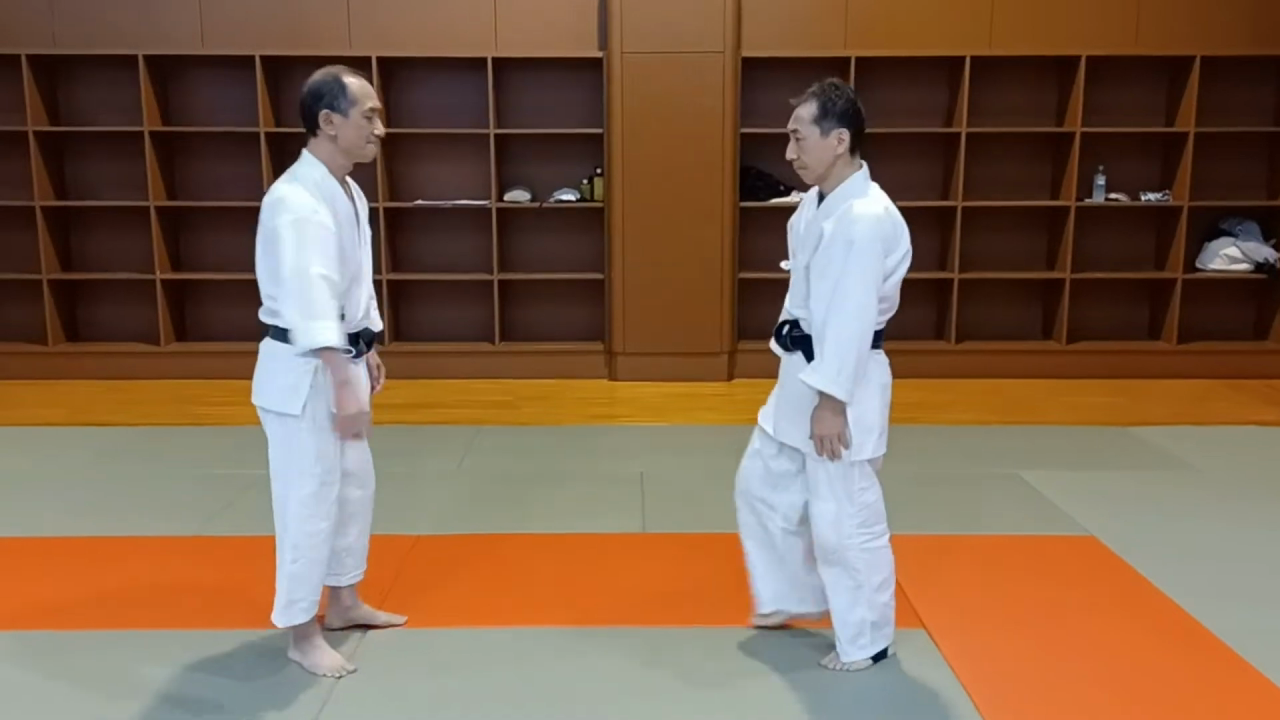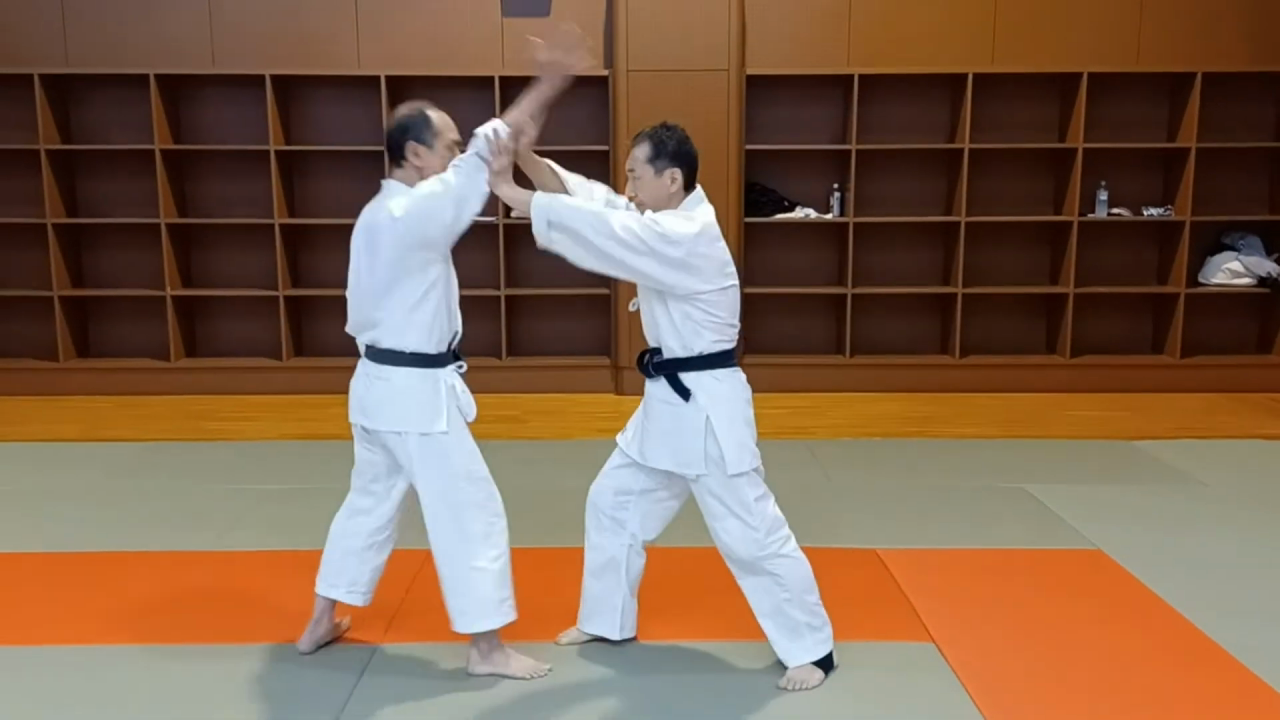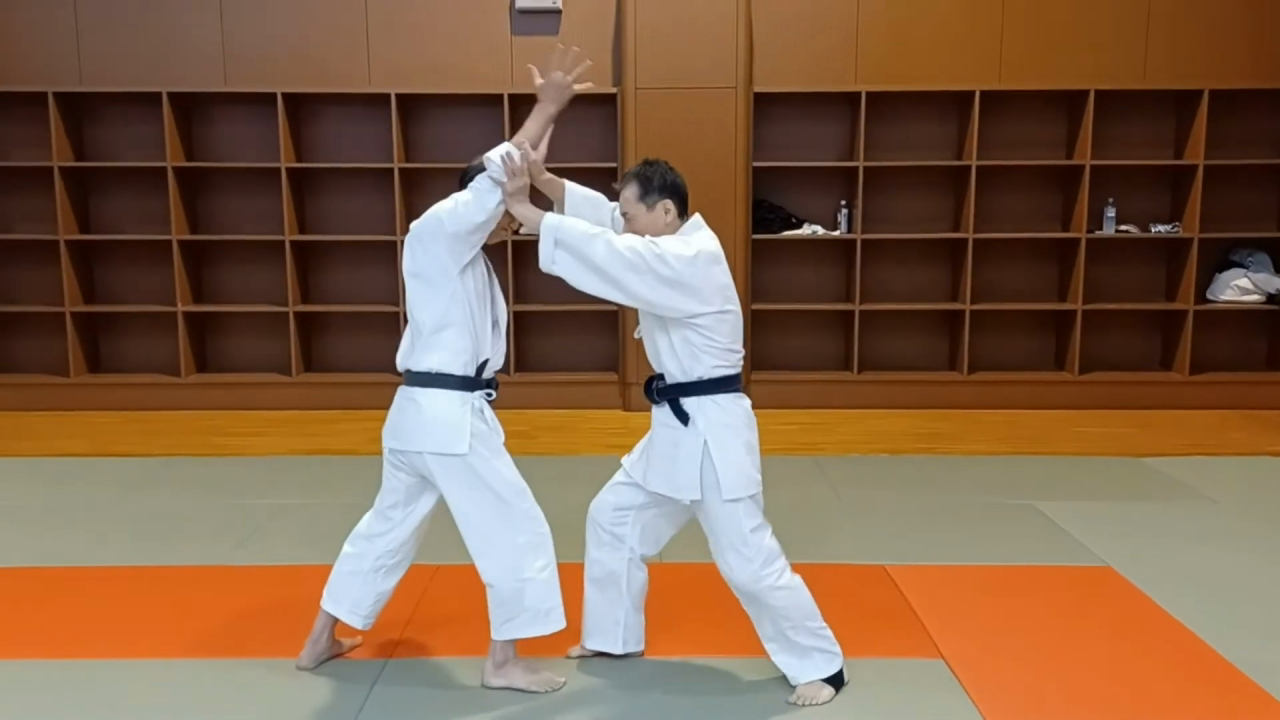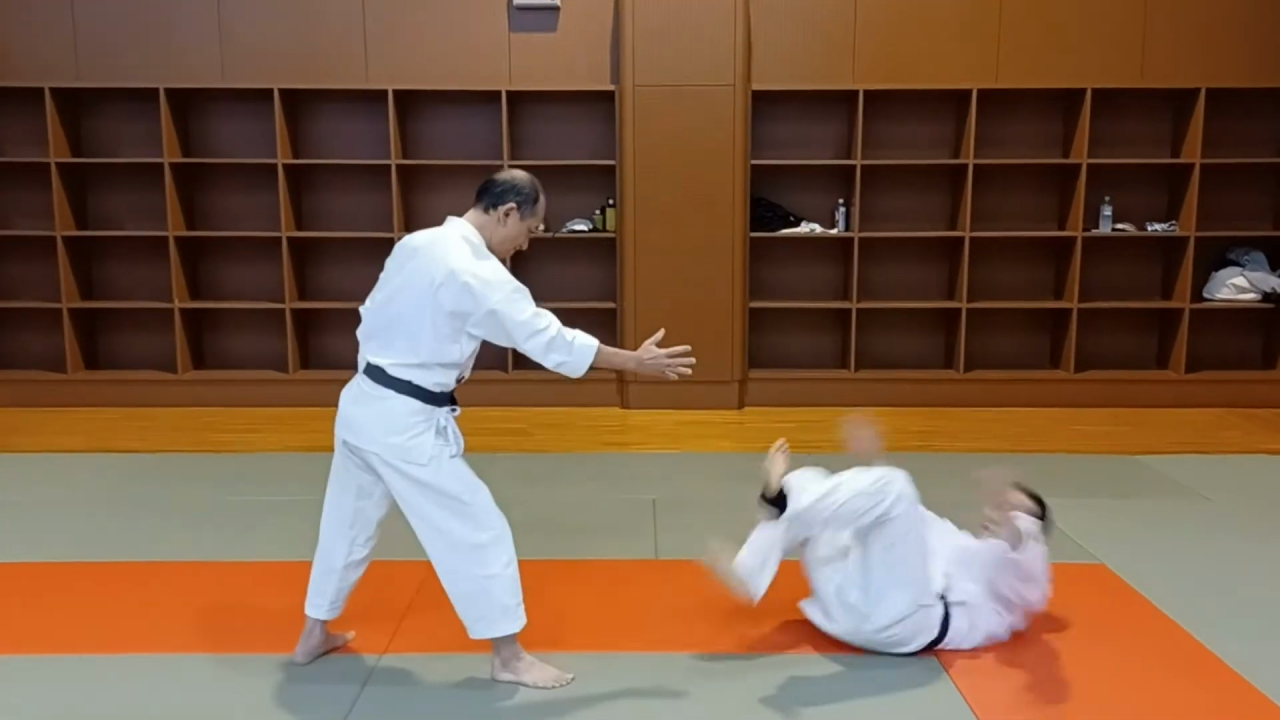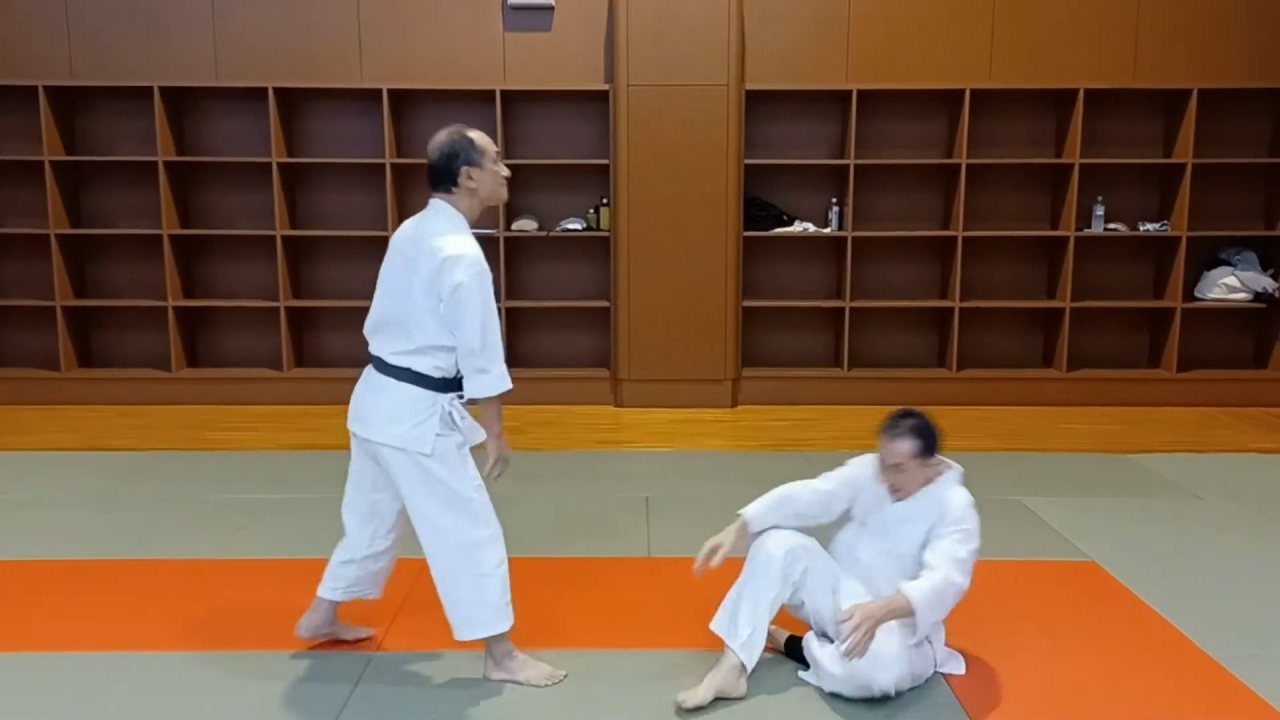
dt=1s
person 1, frame 1
left shoulder: (347, 192)
right shoulder: (295, 199)
right elbow: (308, 302)
left wrist: (370, 359)
right wrist: (344, 387)
left hip: (337, 368)
right hip: (300, 375)
left knee: (352, 486)
right knee: (308, 502)
left ankle: (342, 601)
right ankle: (302, 631)
person 1, frame 2
left shoulder: (376, 215)
right shoulder: (420, 210)
right elbow: (482, 160)
right wrist: (545, 85)
left hip: (376, 382)
right hip: (419, 392)
left knee: (369, 502)
right knee: (470, 512)
left ankle: (320, 623)
right ankle: (486, 645)
person 1, frame 3
left shoulder: (461, 253)
right shoulder: (436, 231)
right elbow: (496, 182)
right wrist: (547, 108)
left hip: (419, 411)
right hip: (450, 418)
left knee: (388, 525)
right knee: (516, 529)
left ankle: (322, 640)
right ankle: (503, 661)
person 1, frame 4
left shoulder: (416, 243)
right shoulder: (478, 275)
left elbow: (372, 315)
right elbow: (551, 341)
right wrist: (637, 361)
left hip: (362, 403)
right hip: (409, 424)
left knee: (348, 523)
right knee: (478, 532)
left ankle: (314, 634)
right ankle: (508, 656)
person 1, frame 5
left shoulder: (412, 232)
right shoulder: (456, 253)
right elbow: (480, 352)
left wrist: (469, 415)
right wrist: (493, 431)
left hip: (377, 397)
right hip: (416, 412)
left knee: (371, 520)
right knee: (469, 529)
left ankle: (323, 616)
right ankle: (500, 654)
person 2, frame 1
left shoulder: (869, 217)
right shoulder: (814, 204)
left elbow: (848, 317)
left wrist: (830, 402)
right wrist: (788, 360)
left hip: (844, 383)
right hip: (801, 373)
left knee: (845, 520)
right knee: (761, 486)
left ankle: (866, 640)
right ankle: (796, 598)
person 2, frame 2
left shoulder: (687, 236)
right shoulder: (666, 220)
left elbow: (599, 232)
right elbow: (592, 200)
left wrist: (512, 193)
right wrist: (531, 163)
left hip: (708, 404)
right hip: (668, 400)
left knee: (753, 534)
right knee: (613, 503)
left ankle: (812, 648)
right ankle: (607, 619)
person 2, frame 3
left shoulder: (690, 260)
right shoulder: (676, 248)
left elbow: (608, 253)
right elbow: (599, 216)
left wrist: (525, 212)
right wrist: (543, 181)
left hip: (712, 428)
right hip: (676, 425)
left knee: (750, 562)
right knee: (613, 520)
left ankle: (821, 664)
right ankle: (615, 637)
person 2, frame 4
left shoulder: (1017, 586)
right shoulder: (960, 544)
left elbow: (1020, 578)
right elbow: (882, 521)
left wrist: (1008, 524)
right wrist: (870, 462)
left hip: (897, 619)
right hip: (858, 600)
left knee: (888, 487)
right knee: (809, 483)
left ankle: (780, 501)
right ankle: (748, 574)
person 2, frame 5
left shoulder: (955, 509)
right shoulder: (872, 471)
left elbow: (946, 581)
right elbow: (806, 495)
left wrist: (880, 612)
right wrist: (739, 526)
left hip: (901, 621)
right hip: (841, 595)
left knee: (882, 668)
right knee: (778, 547)
left ankle: (802, 648)
right ankle: (731, 669)
